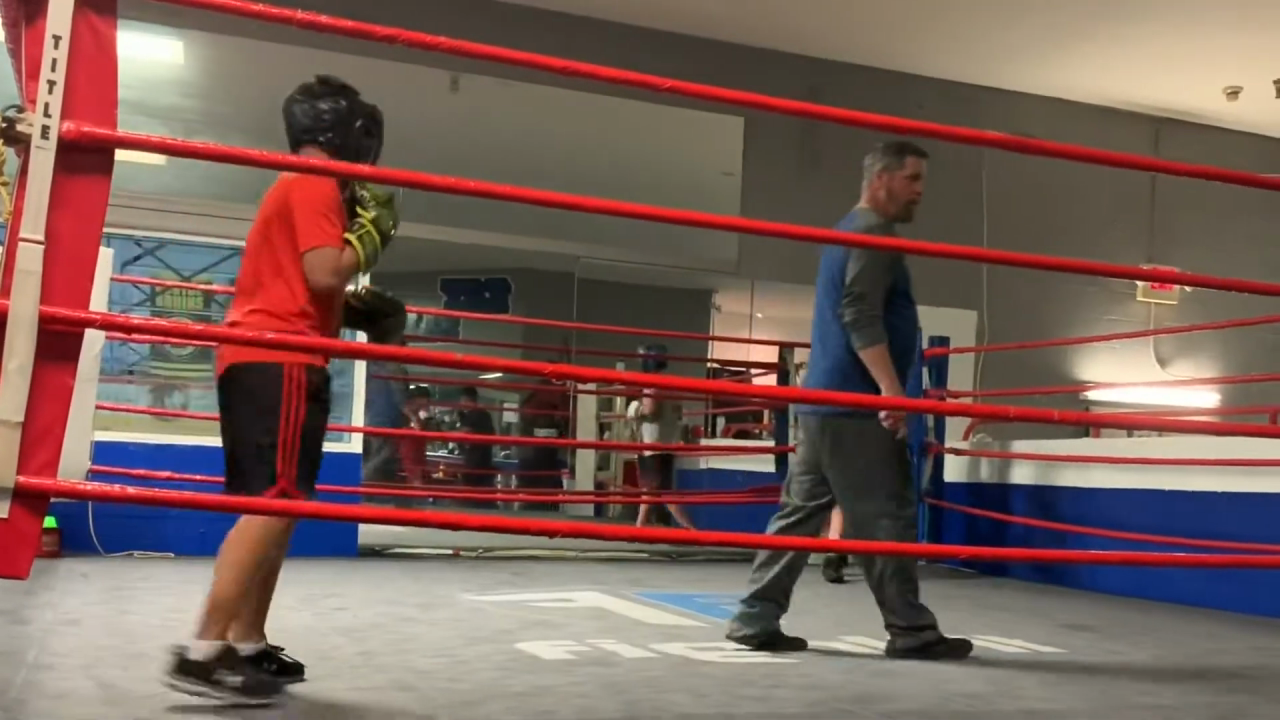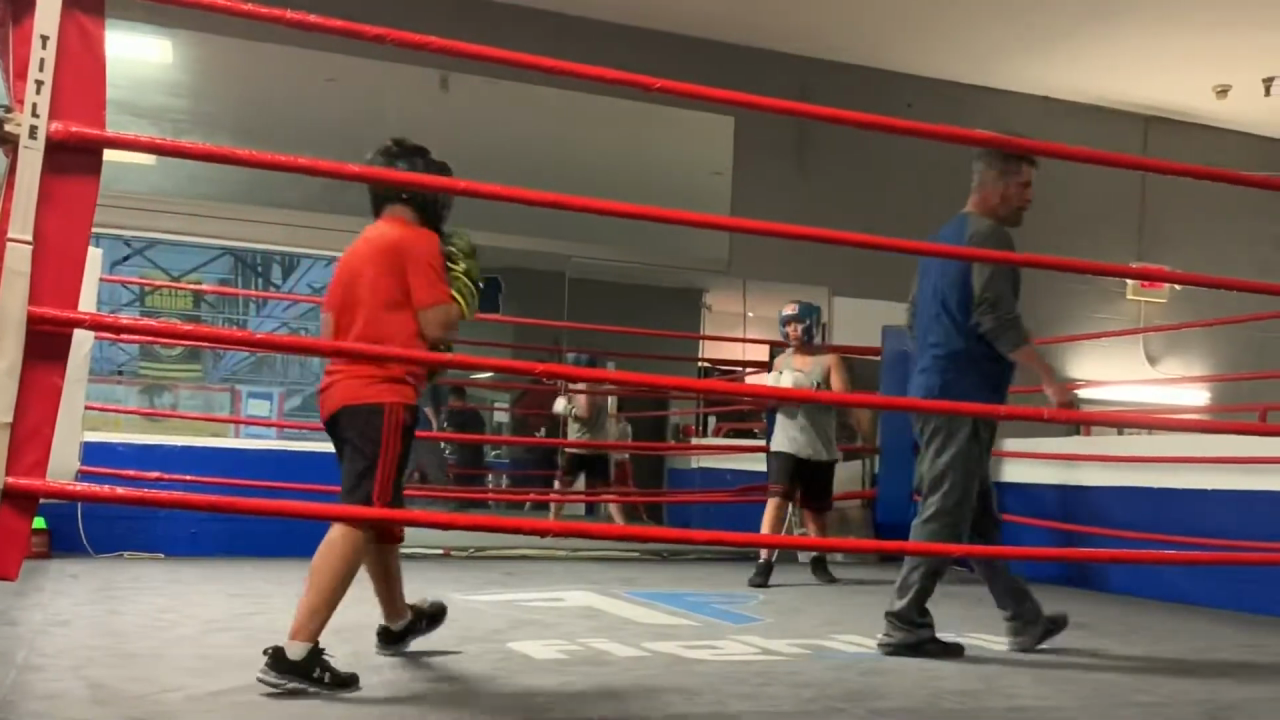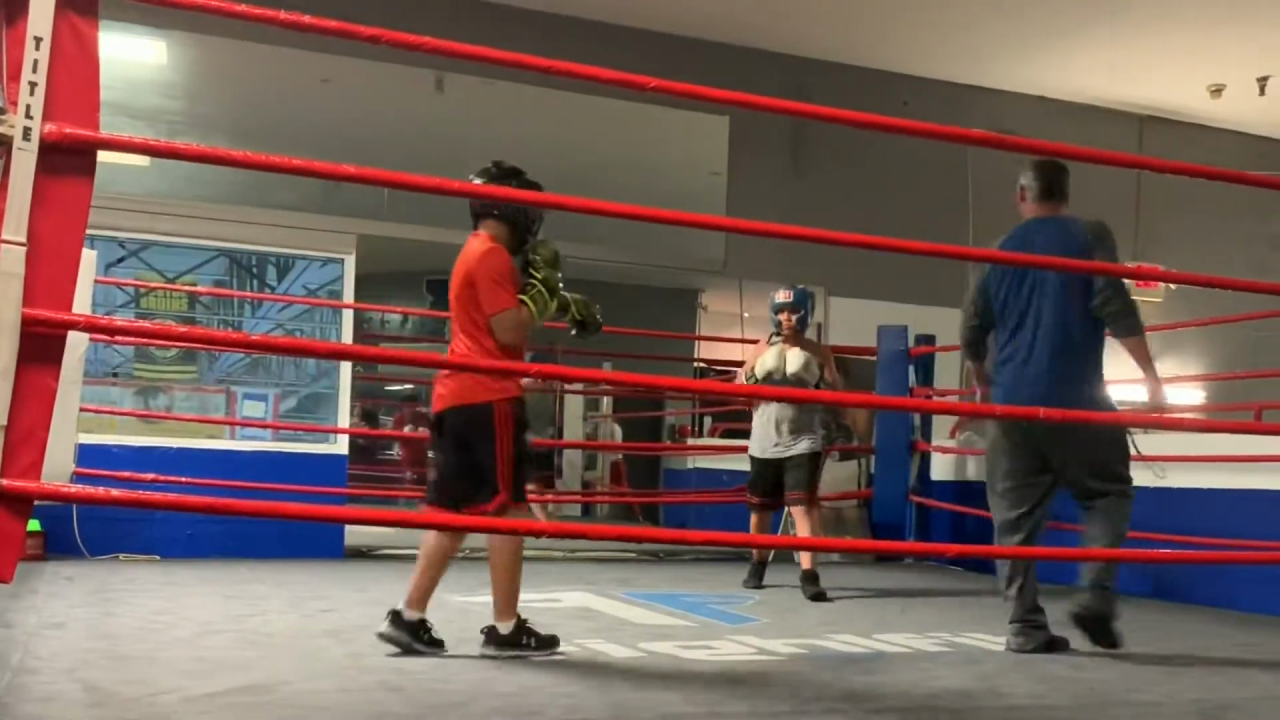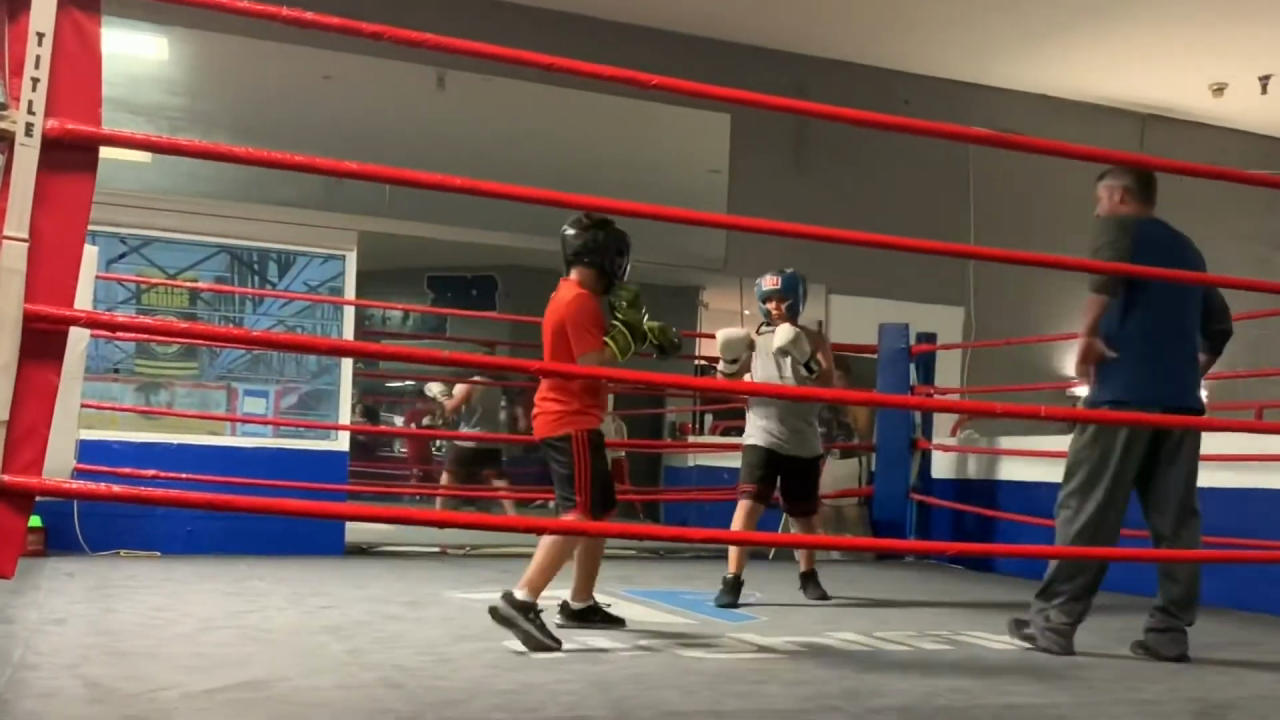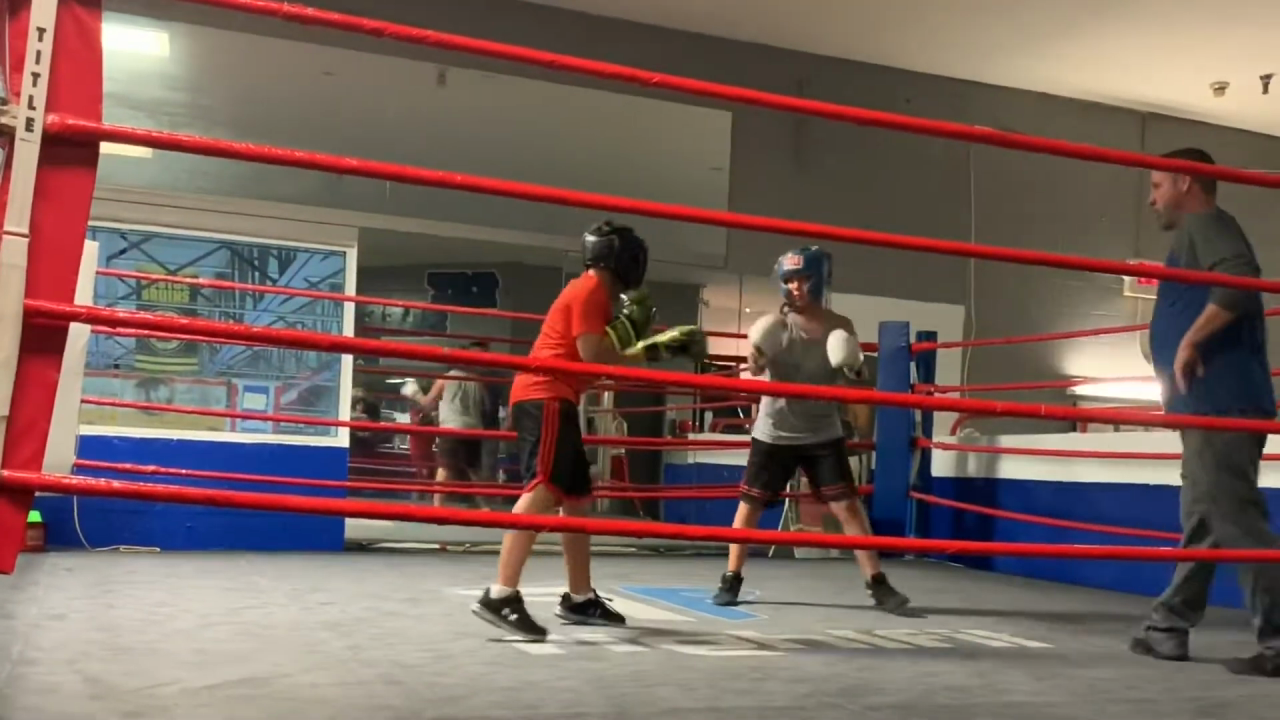
dt=0.5s
person 1, frame 1
left shoulder: (846, 232)
right shoulder: (875, 231)
right elbow: (862, 316)
right wrist: (890, 386)
left hip: (825, 397)
right hip: (853, 400)
left knee: (804, 508)
right knee: (885, 512)
left ankle: (755, 615)
right ankle: (910, 631)
person 1, frame 2
left shoulder: (941, 239)
right shoulder: (989, 236)
left elbow: (915, 322)
right elbow: (997, 320)
right wrist: (1050, 380)
left hip: (932, 390)
right hip: (963, 396)
left knee: (979, 511)
right knee: (945, 511)
left ankle: (1024, 619)
right ankle: (904, 626)
person 1, frame 3
left shoulder: (1001, 250)
right shoulder: (1090, 234)
left elbow: (972, 327)
right elbow: (1114, 305)
left wrist: (982, 380)
right wrist: (1149, 372)
left hip: (1011, 401)
right hip: (1074, 398)
left knee: (1015, 515)
right knee: (1110, 493)
left ankle: (1025, 625)
right ankle: (1094, 595)
person 1, frame 4
left shoulder: (1118, 226)
right shoulder: (1187, 248)
left elbow: (1109, 271)
right elbow: (1220, 324)
left wrist: (1088, 334)
left hip: (1125, 390)
right hip: (1181, 397)
left knee: (1086, 506)
right knee: (1176, 515)
left ankle: (1054, 617)
right ankle: (1169, 629)
person 1, frame 5
left shoulder: (1203, 223)
right shoulder: (1207, 230)
left wrist: (1188, 341)
left hip: (1217, 399)
right hip: (1233, 398)
left knee: (1232, 516)
right knee: (1203, 519)
right ankle: (1168, 627)
person 2, frame 1
left shoulder: (291, 190)
right shoulder: (314, 185)
right elbow: (324, 274)
left wrist: (355, 305)
right wrist: (371, 228)
left hip: (251, 356)
right hip: (277, 359)
left knee: (264, 501)
right knee: (276, 498)
left ankle: (244, 645)
right ankle: (207, 648)
person 2, frame 2
left shoulder: (357, 248)
right shoulder: (419, 242)
left elbow: (331, 328)
right elbow: (437, 326)
right wrist: (463, 279)
left hip: (343, 392)
right hip: (381, 395)
left knee: (384, 512)
right knee: (360, 520)
left ankle: (398, 621)
right ankle: (294, 653)
person 2, frame 3
left shoulder: (473, 254)
right shoulder: (492, 256)
left elbow: (506, 313)
right elbow: (510, 331)
left wrist: (569, 305)
right wrist: (543, 282)
left hip: (455, 396)
right hip: (487, 396)
left knee: (455, 510)
right knee: (504, 506)
left ankle: (409, 616)
right ankle: (505, 628)
person 2, frame 4
left shoulder: (569, 296)
right shoulder: (580, 300)
right elbow: (596, 366)
left wrist: (646, 331)
right wrist: (630, 326)
left hip: (561, 419)
right hip: (572, 424)
left knee: (596, 511)
right knee: (580, 515)
left ankle: (579, 604)
right ankle: (520, 600)
person 2, frame 5
left shoulder: (587, 292)
right shoulder: (592, 288)
left elbow: (617, 356)
right elbow: (592, 354)
left wrist: (663, 343)
right wrist: (629, 322)
left hip: (552, 399)
right hip: (546, 396)
left knee: (577, 498)
right knee: (542, 490)
left ankle: (580, 598)
right ankle: (500, 596)
person 3, frame 1
right shoulder: (811, 370)
right elbow: (798, 397)
left hip: (840, 445)
right hip: (817, 445)
left knee: (834, 502)
left ankle: (833, 555)
person 3, frame 2
left shoulder: (829, 361)
right shoulder: (780, 361)
left elbow: (843, 397)
left wrist: (813, 391)
left hip: (820, 447)
right hip: (785, 443)
left knee: (817, 509)
right knee: (777, 499)
left ankle: (819, 560)
right ankle: (764, 563)
person 3, frame 3
left shoulder: (819, 353)
right shoulder: (763, 349)
right elbow: (739, 386)
left wrist: (815, 380)
right wrist: (756, 375)
left hip: (803, 442)
right hip: (765, 444)
left knee: (803, 506)
right knee: (760, 509)
left ankle: (809, 575)
right ankle: (758, 563)
person 3, frame 4
left shoulder: (814, 340)
right shoulder: (754, 340)
left elbow: (827, 385)
right elbow: (730, 380)
left wrist: (805, 360)
right wrist: (729, 360)
left hip: (804, 442)
right hip: (763, 436)
left knee: (805, 515)
right knee: (749, 502)
left ankle: (808, 575)
right ankle: (732, 580)
person 3, frame 5
left shoulder: (840, 326)
right shoulder: (777, 323)
left elbow: (853, 380)
right elbow: (756, 369)
left wrist: (854, 369)
right wrist: (758, 349)
left hip: (823, 432)
right hip: (776, 430)
left knee: (847, 504)
right knee: (751, 502)
left ankle: (878, 584)
right ankle: (731, 578)
